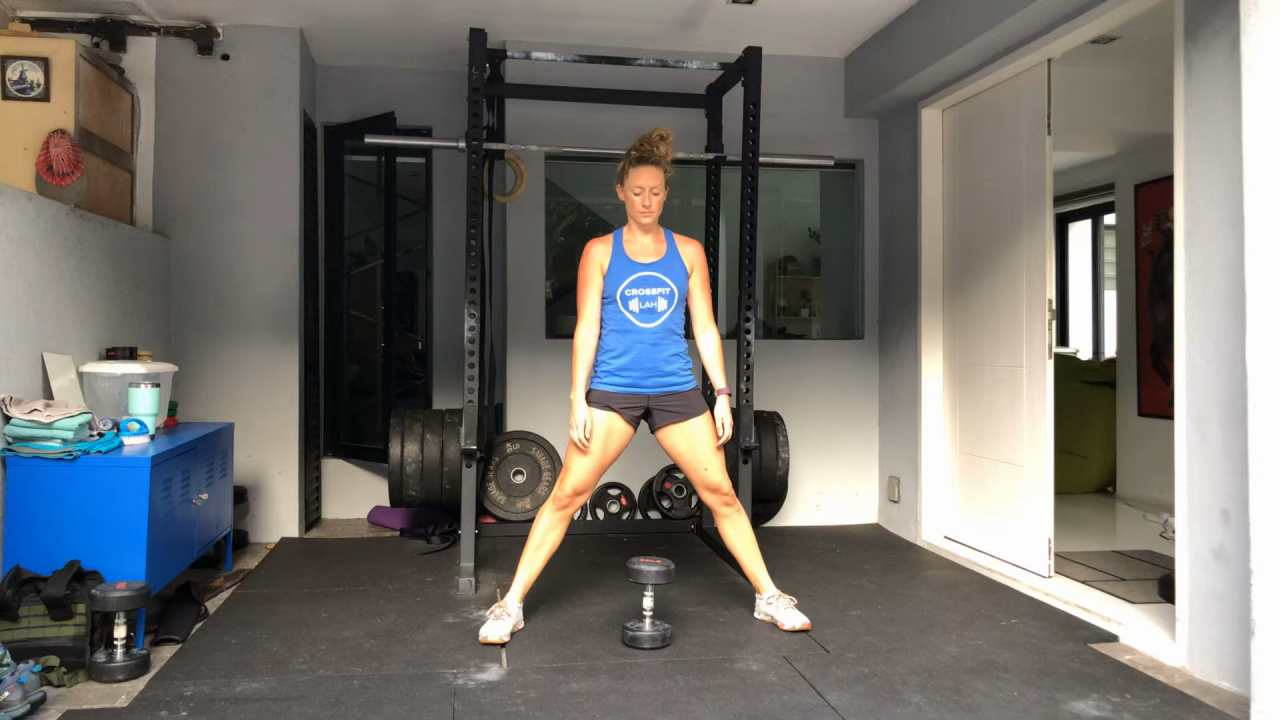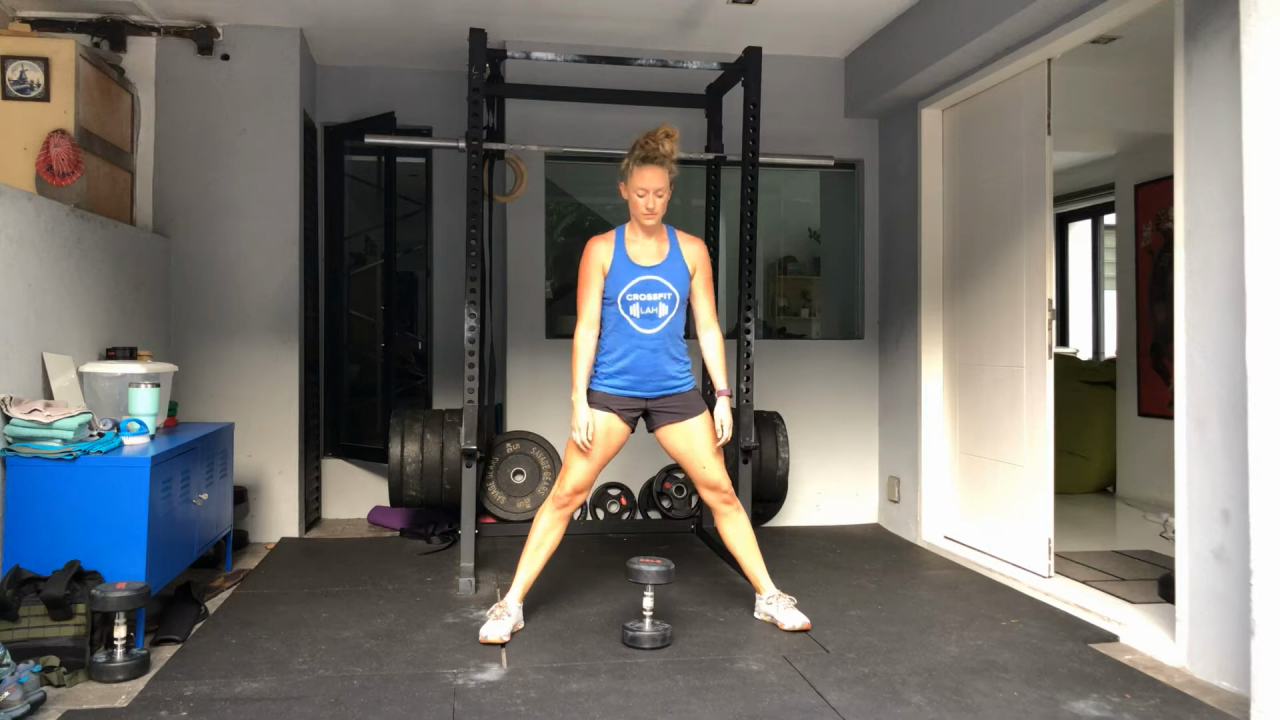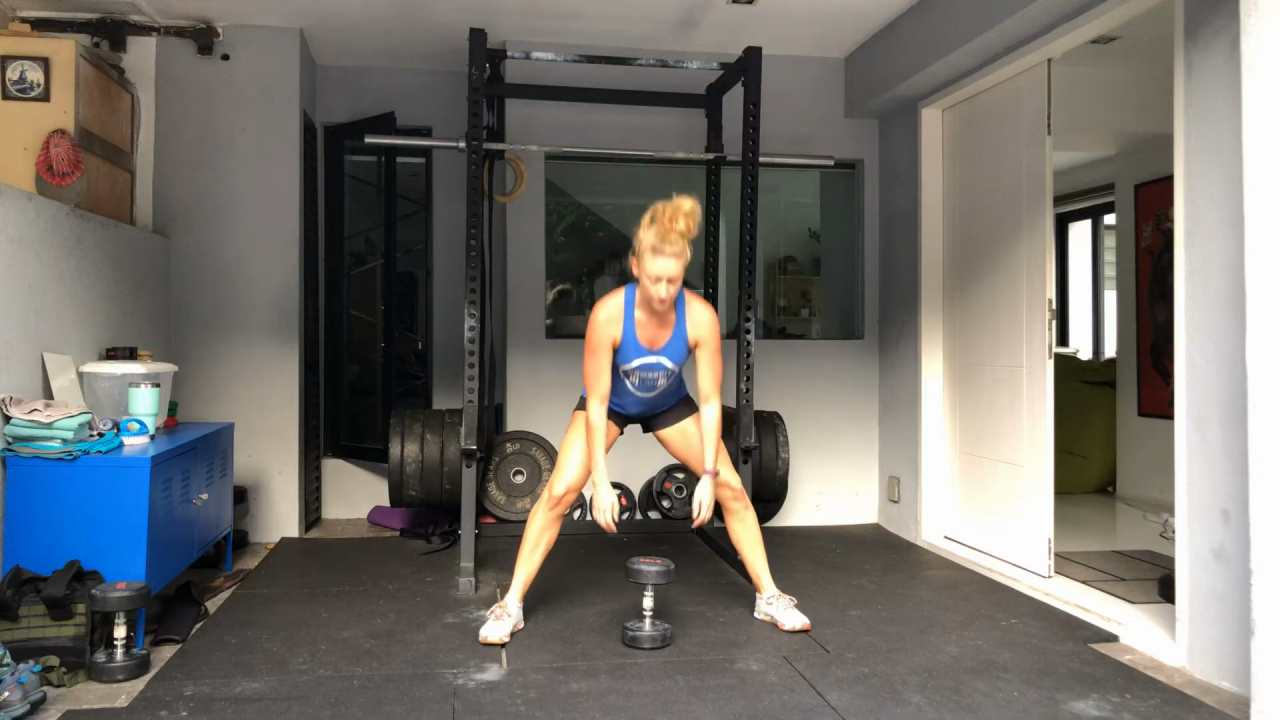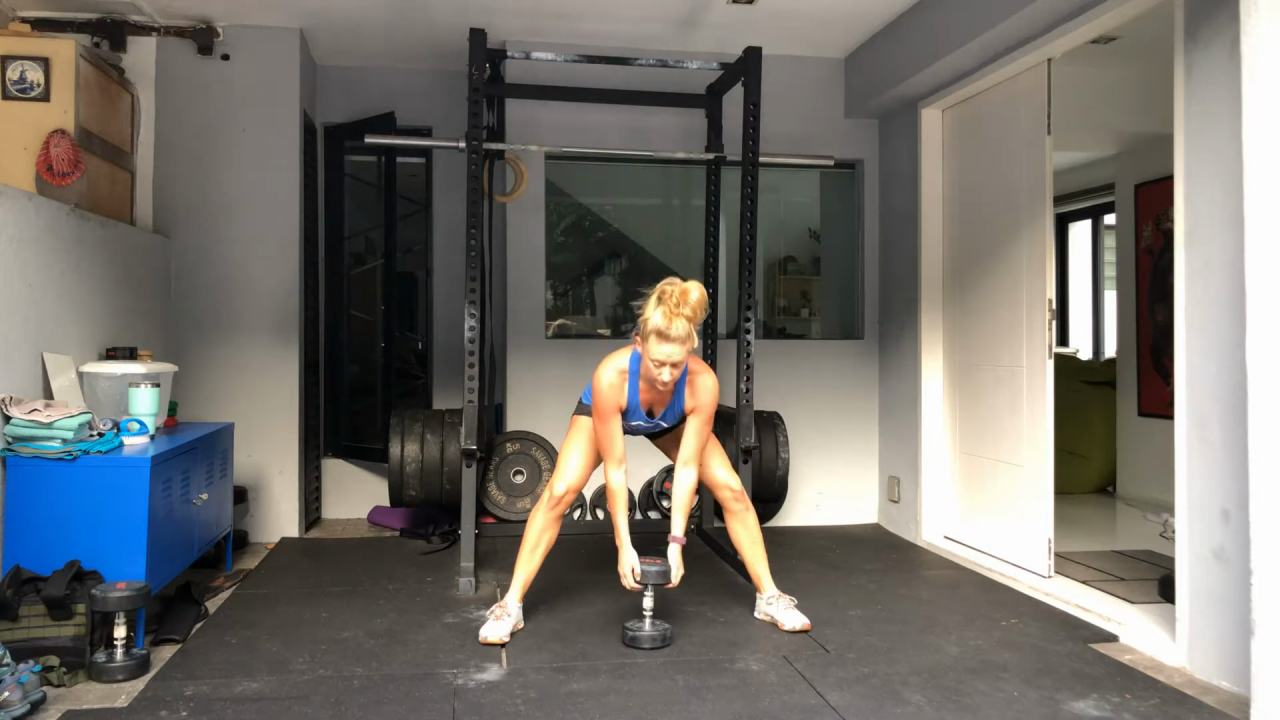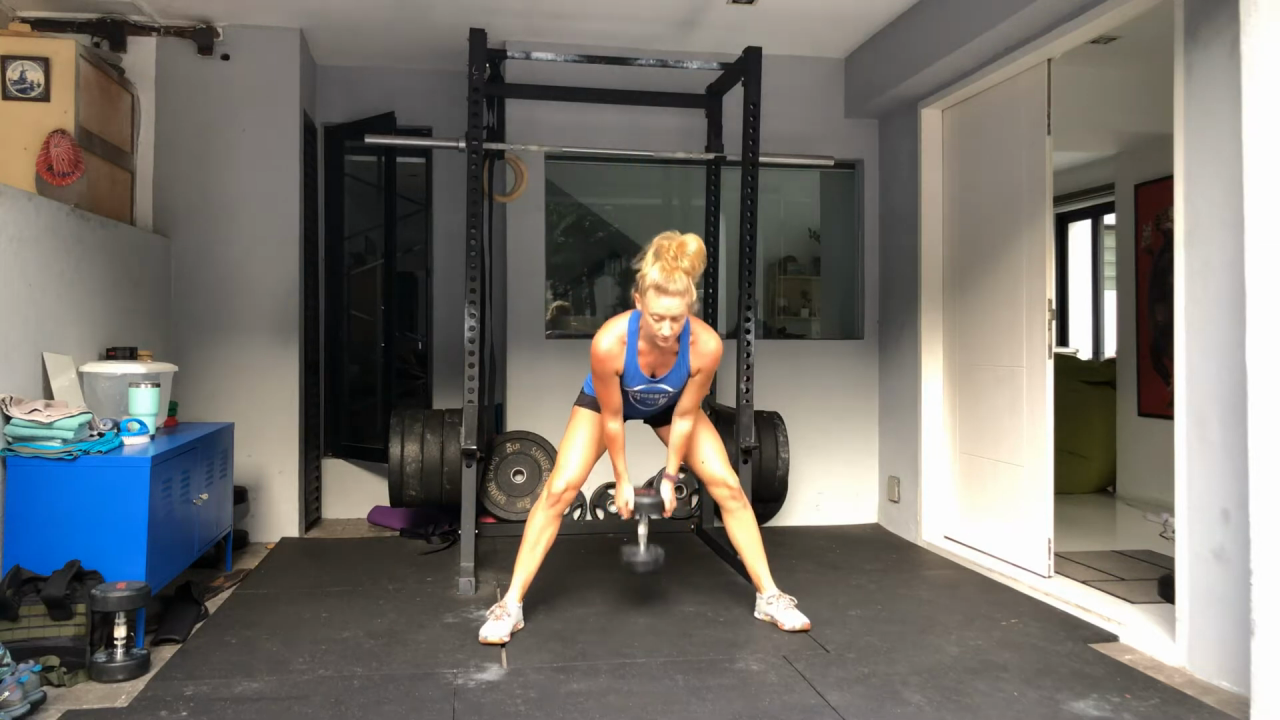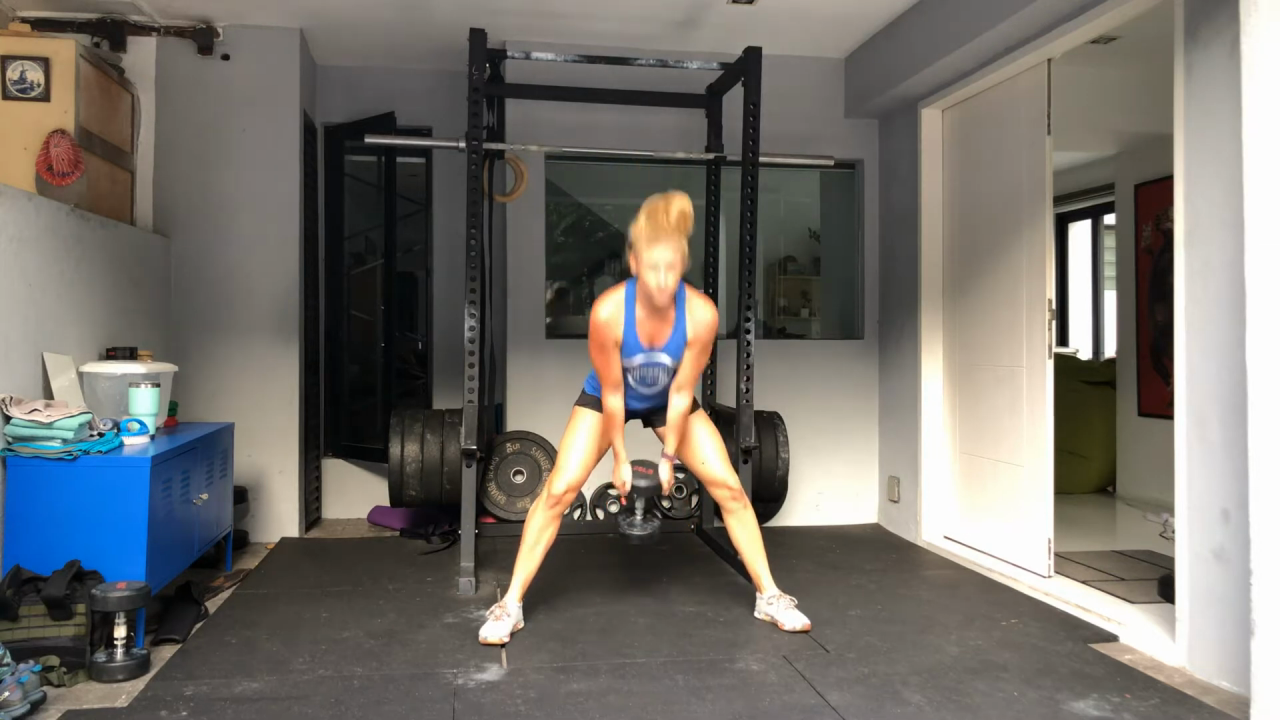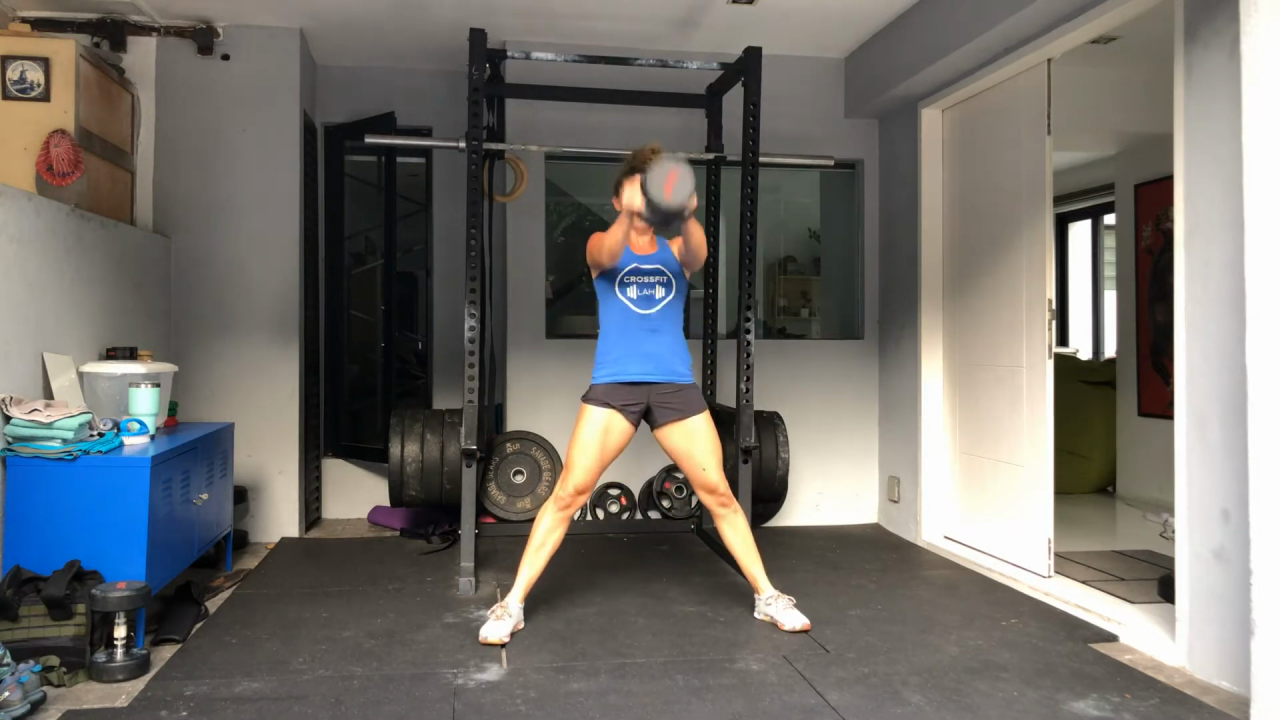
dt=0.5s
person 1, frame 1
left shoulder: (688, 251)
right shoulder: (600, 251)
left elbow: (705, 327)
right elbow: (587, 328)
left wrist: (722, 394)
right wrist: (578, 398)
left hip: (676, 390)
right hip: (613, 390)
left knee: (720, 493)
right knee: (568, 493)
left ankle: (768, 597)
right ankle: (510, 605)
person 1, frame 2
left shoulder: (691, 250)
right shoulder: (602, 249)
left elbow: (708, 327)
right elbow: (586, 330)
left wrist: (723, 396)
right wrist: (579, 401)
left hip: (675, 392)
right hip: (610, 391)
left knee: (720, 492)
right knee: (566, 494)
left ankle: (769, 596)
right ankle: (510, 604)
person 1, frame 3
left shoulder: (701, 316)
right shoulder: (609, 313)
left elbow: (710, 399)
right elbow: (597, 399)
left wrist: (708, 471)
right wrist: (601, 480)
left hip: (669, 406)
right hip: (610, 406)
left knee: (731, 487)
right knee: (559, 491)
left ankle: (768, 596)
right ankle: (511, 605)
person 1, frame 4
left shoulder: (703, 383)
right shoulder: (611, 376)
left elbow: (687, 468)
right elbow: (615, 468)
left wrist: (676, 541)
right wrist: (624, 545)
left hip: (672, 422)
right hip: (602, 413)
left knee: (731, 489)
right knee: (560, 492)
left ankle: (768, 597)
right ankle: (511, 605)
person 1, frame 5
left shoulder: (706, 345)
right shoulder: (609, 341)
left elbow: (684, 416)
right elbow: (612, 418)
left wrist: (669, 478)
right wrist: (622, 480)
left hip: (670, 404)
right hip: (604, 399)
left knee: (727, 486)
right knee: (560, 488)
left ankle: (768, 596)
right ankle: (510, 604)
person 1, frame 6
left shoulder: (701, 313)
right shoulder: (608, 311)
left elbow: (682, 390)
right elbow: (612, 391)
left wrist: (667, 455)
right wrist: (620, 459)
left hip: (669, 405)
right hip: (603, 401)
left knee: (728, 487)
right knee: (559, 491)
left ankle: (770, 596)
right ankle: (510, 605)
person 1, frame 7
left shoulder: (675, 248)
right shoulder: (603, 243)
left elbow: (699, 254)
right elbow: (605, 255)
left wrist: (686, 213)
right wrist: (628, 216)
left hip: (675, 385)
right hip: (615, 385)
left knee: (718, 494)
right knee: (568, 494)
left ankle: (767, 597)
right ankle: (512, 603)
